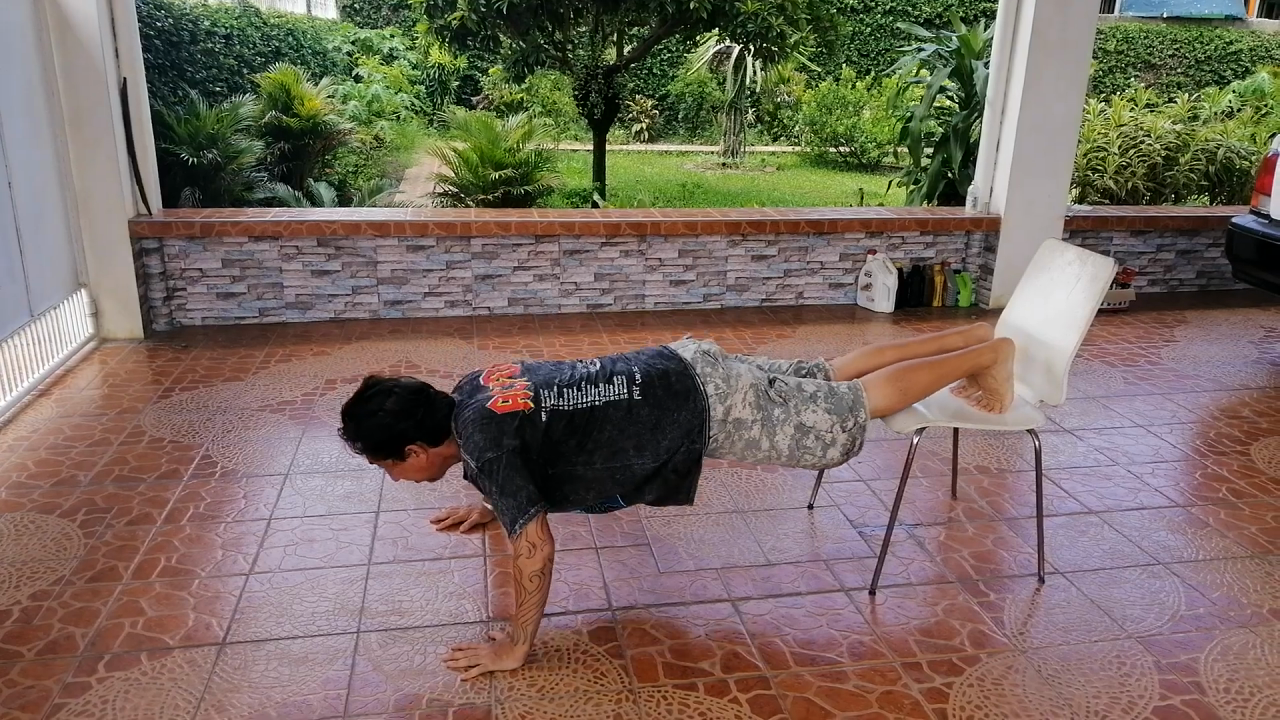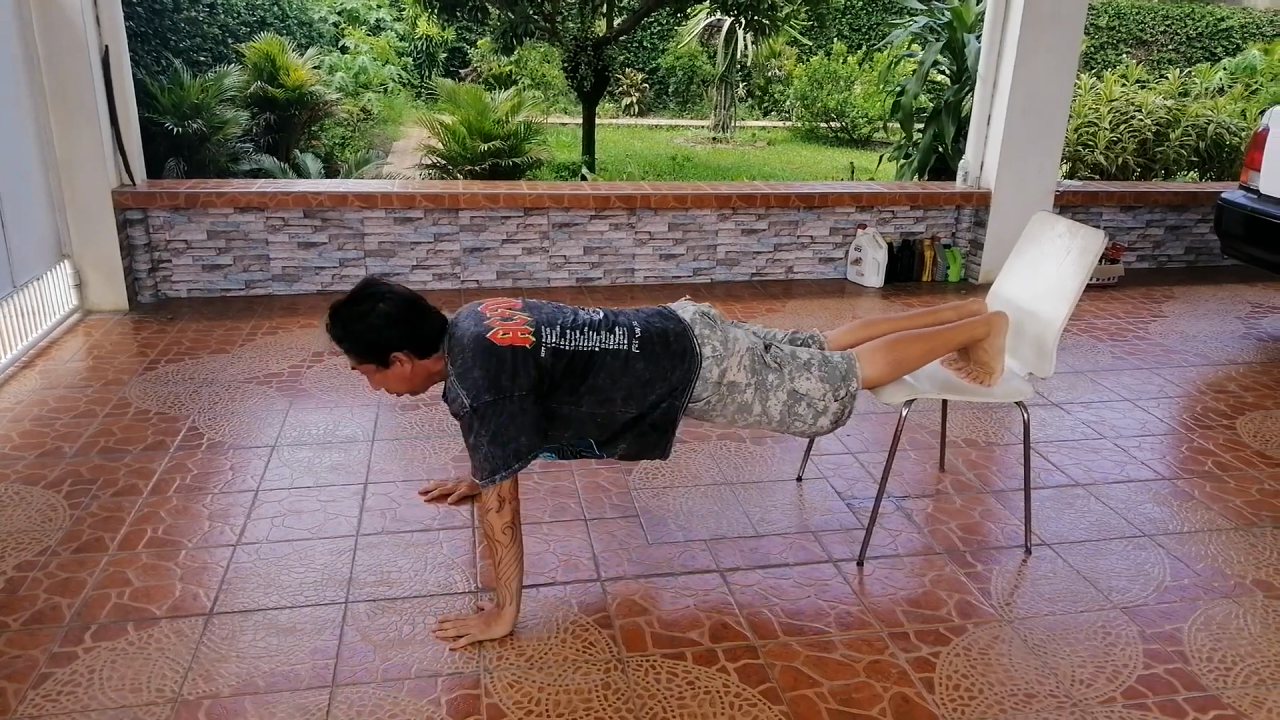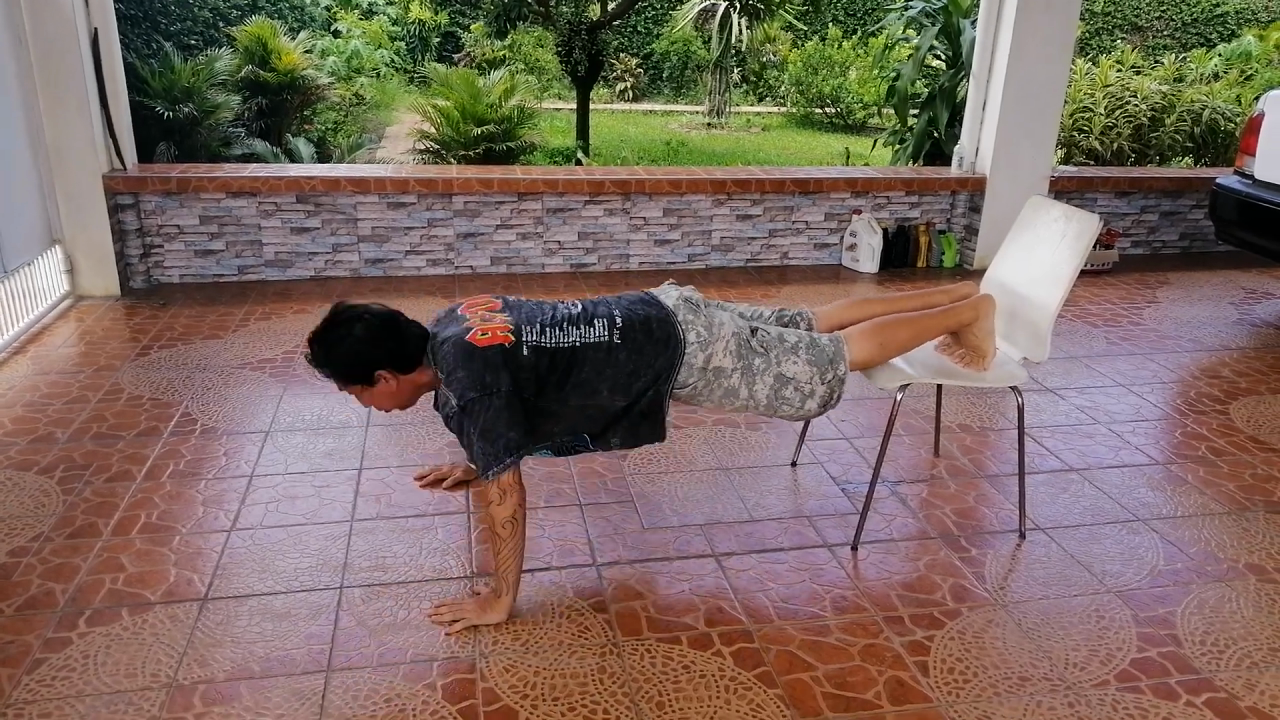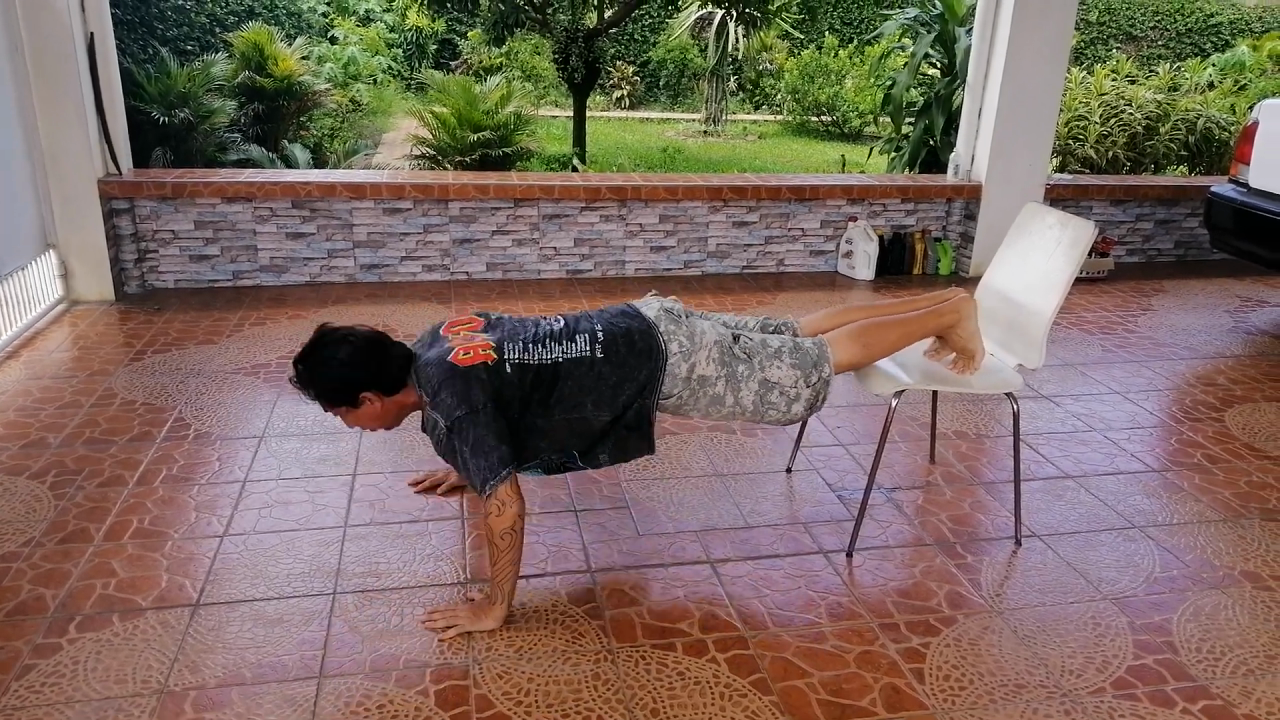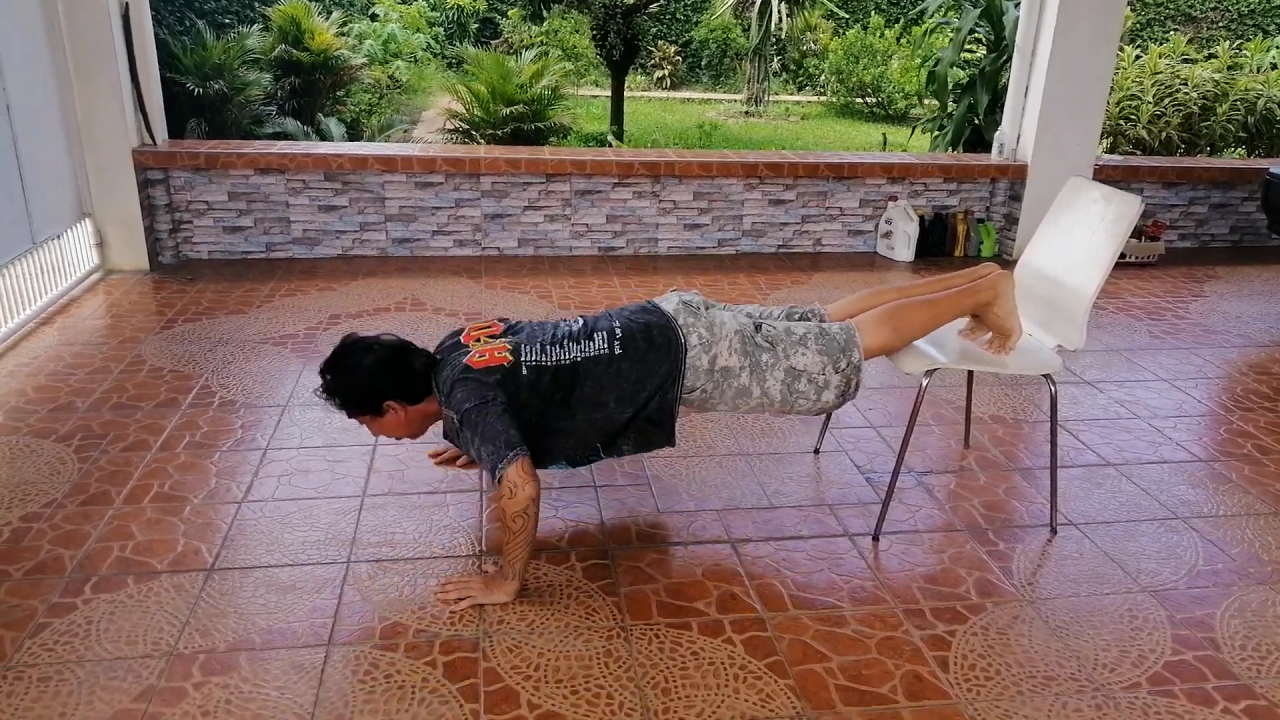
dt=1s
person 1, frame 1
left shoulder: (481, 444)
right shoulder: (469, 394)
left elbow: (535, 546)
left wrist: (515, 644)
right wrist: (489, 500)
left hip: (703, 409)
right hip: (685, 369)
left knee: (857, 405)
right knee: (833, 376)
left ankle: (989, 356)
right ankle: (969, 334)
person 1, frame 2
left shoulder: (478, 369)
right shoulder: (468, 325)
left elbow: (503, 503)
left wrist: (502, 613)
right wrist: (475, 472)
left hip: (696, 368)
right hip: (682, 333)
left knee: (848, 377)
right knee: (826, 348)
left ankle: (979, 329)
right ankle: (963, 311)
person 1, frame 3
left shoulder: (460, 375)
right shoulder: (448, 328)
left elbow: (506, 497)
left wrist: (501, 599)
right wrist: (475, 460)
left hip: (682, 349)
right hip: (669, 316)
left knee: (839, 356)
right knee: (816, 326)
left ankle: (969, 312)
right ankle: (953, 293)
person 1, frame 4
left shoulder: (446, 395)
right shoulder: (431, 348)
left elbow: (506, 505)
left wrist: (494, 606)
right wrist: (469, 467)
left hip: (664, 360)
right hip: (651, 328)
left knee: (823, 361)
right knee: (804, 333)
left ankle: (952, 313)
right ankle: (939, 301)
person 1, frame 5
left shoulder: (461, 392)
right shoulder: (454, 348)
left elbow: (521, 483)
left wrist: (506, 579)
right wrist: (488, 442)
left hip: (687, 354)
right hip: (669, 325)
left knee: (847, 347)
right knee: (830, 322)
left ankle: (984, 291)
right ankle: (974, 279)
